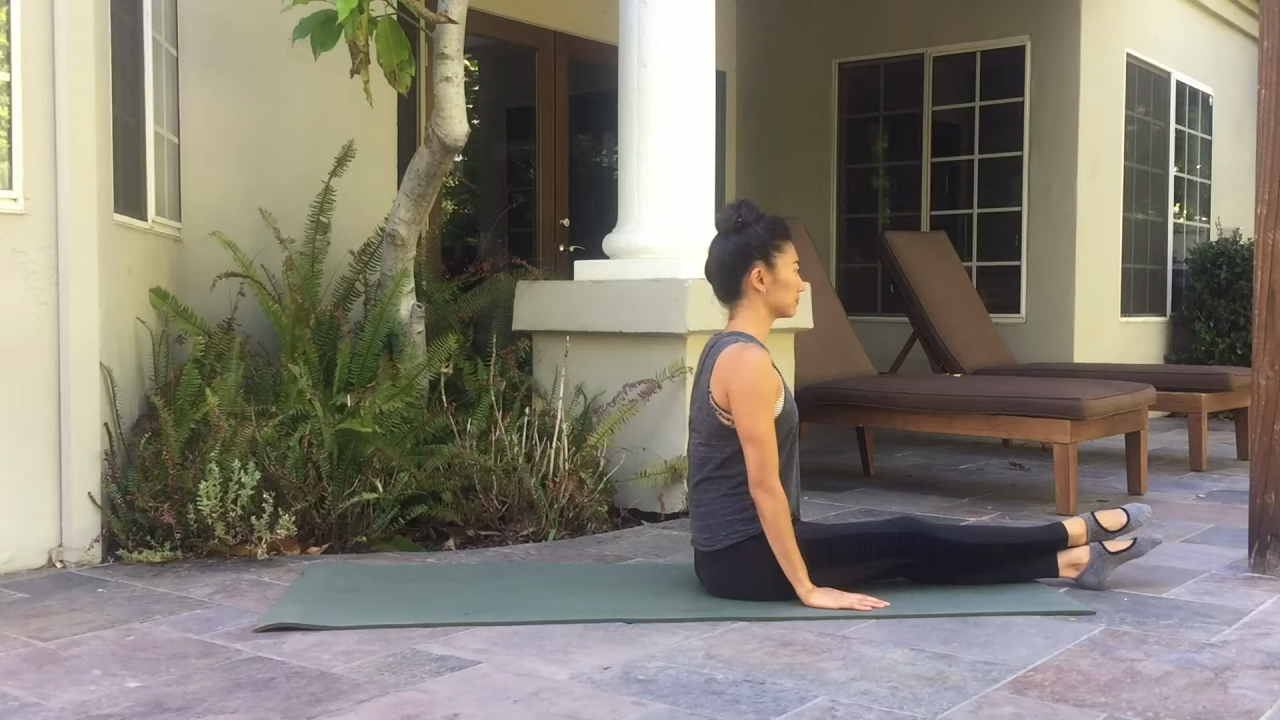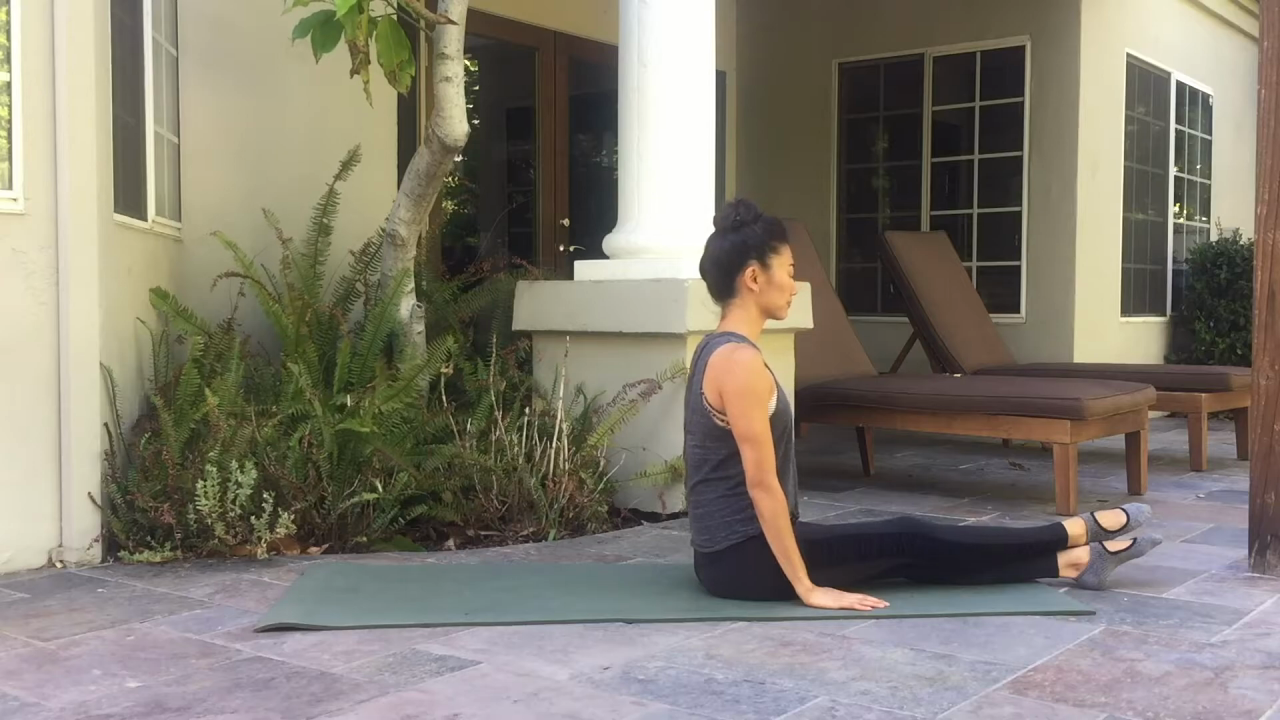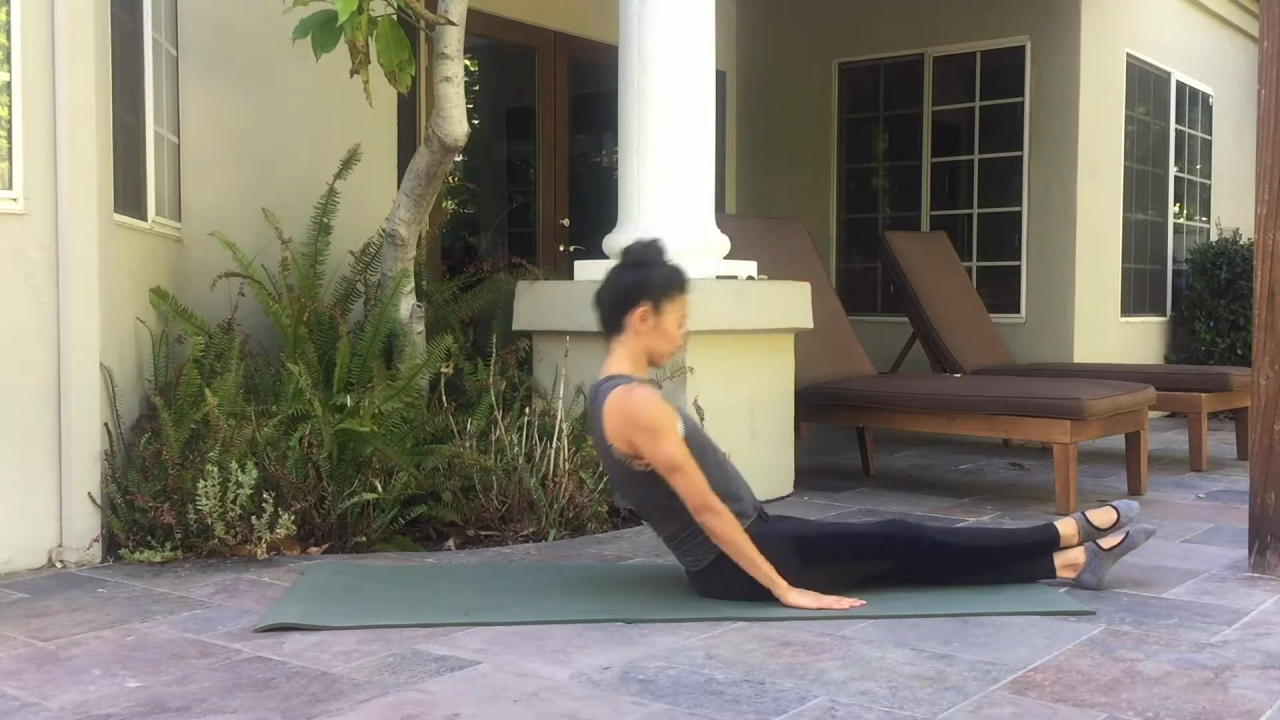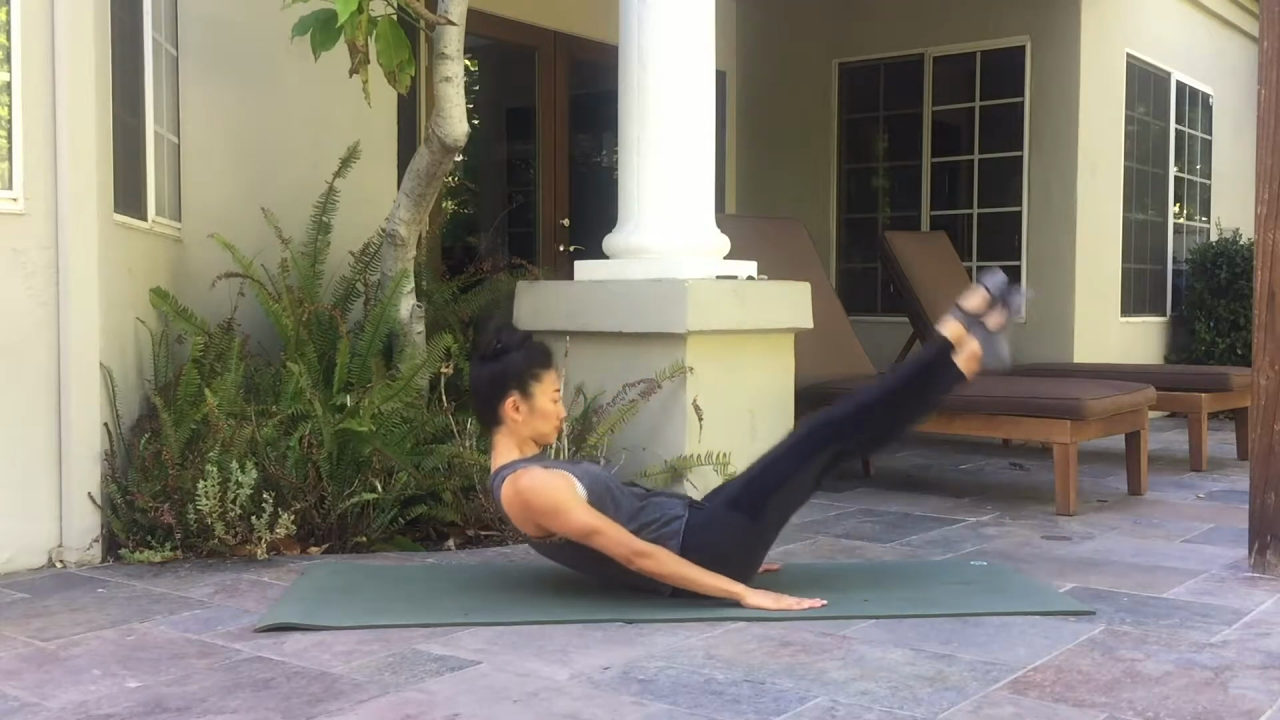
dt=0.5s
person 1, frame 1
left shoulder: (727, 349)
right shoulder: (748, 361)
right elbow: (764, 485)
left wrist: (802, 572)
right wrist: (806, 587)
left hip: (736, 552)
right hip: (747, 559)
left knee: (905, 547)
right knee: (909, 540)
left ankle: (1071, 560)
right ankle: (1081, 532)
person 1, frame 2
left shoulder: (719, 350)
right shoulder: (740, 361)
right elbow: (762, 485)
right wrist: (806, 587)
left hip: (736, 552)
right hip: (748, 561)
left knee: (905, 547)
right knee: (908, 539)
left ankle: (1069, 560)
right ankle: (1081, 532)
person 1, frame 3
left shoulder: (617, 391)
right shoulder: (634, 402)
right elbow: (705, 506)
right wrist: (784, 587)
left hip: (739, 543)
right hip: (730, 566)
left knee: (892, 547)
right knee: (897, 540)
left ankle: (1063, 560)
right ankle: (1069, 534)
person 1, frame 4
left shoulder: (530, 467)
right shoulder: (523, 486)
right elbow: (632, 550)
right wrist: (740, 590)
left hip: (693, 527)
right hip: (701, 536)
left knee: (825, 438)
right knee: (817, 435)
left ankle: (960, 351)
right ankle: (959, 344)
